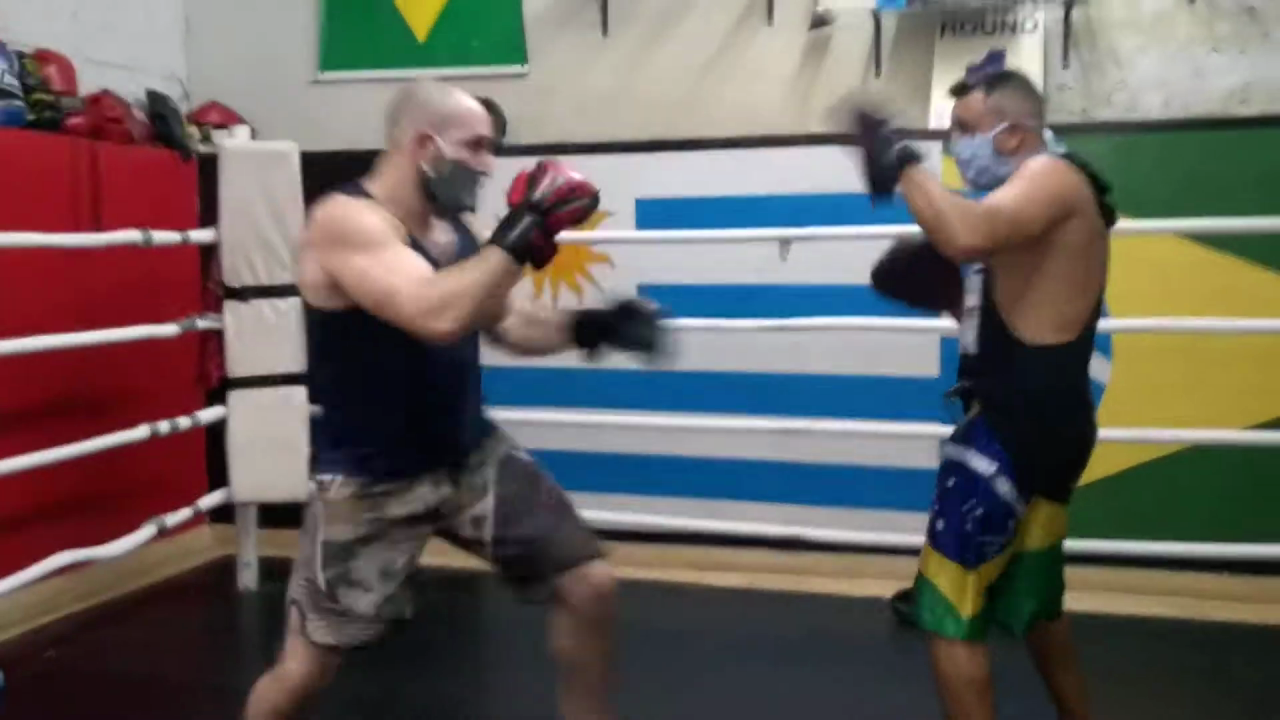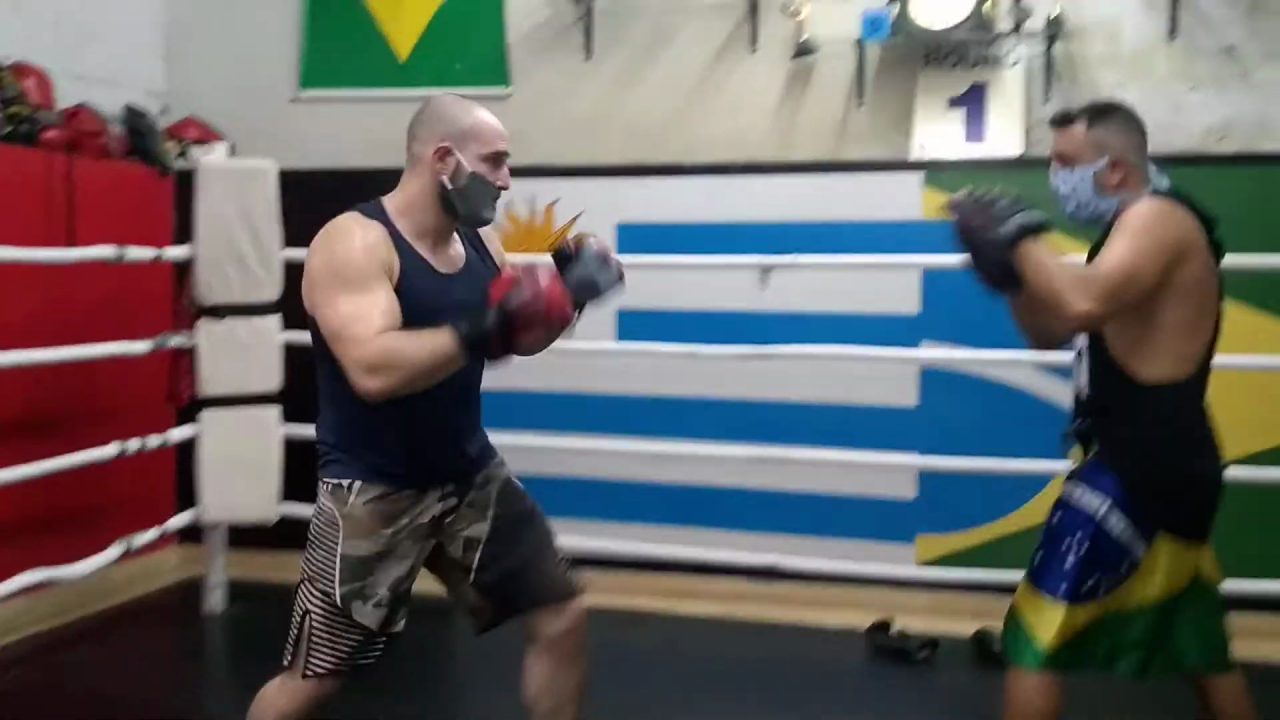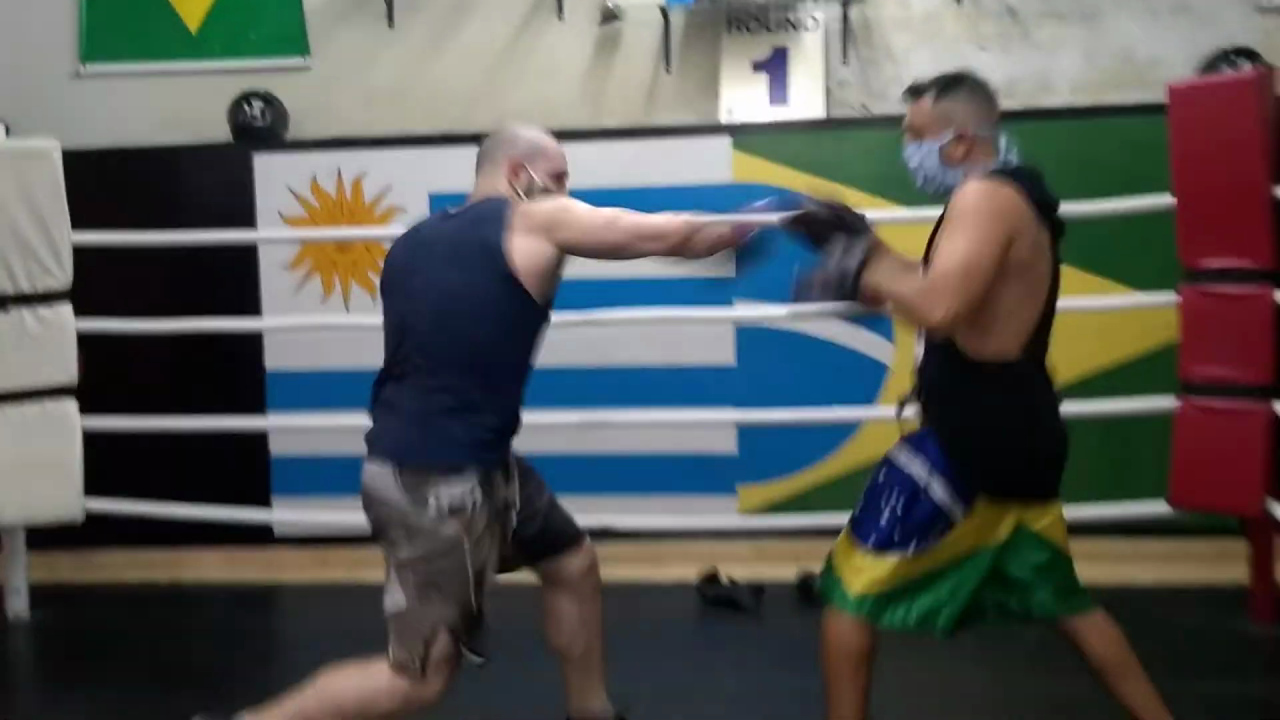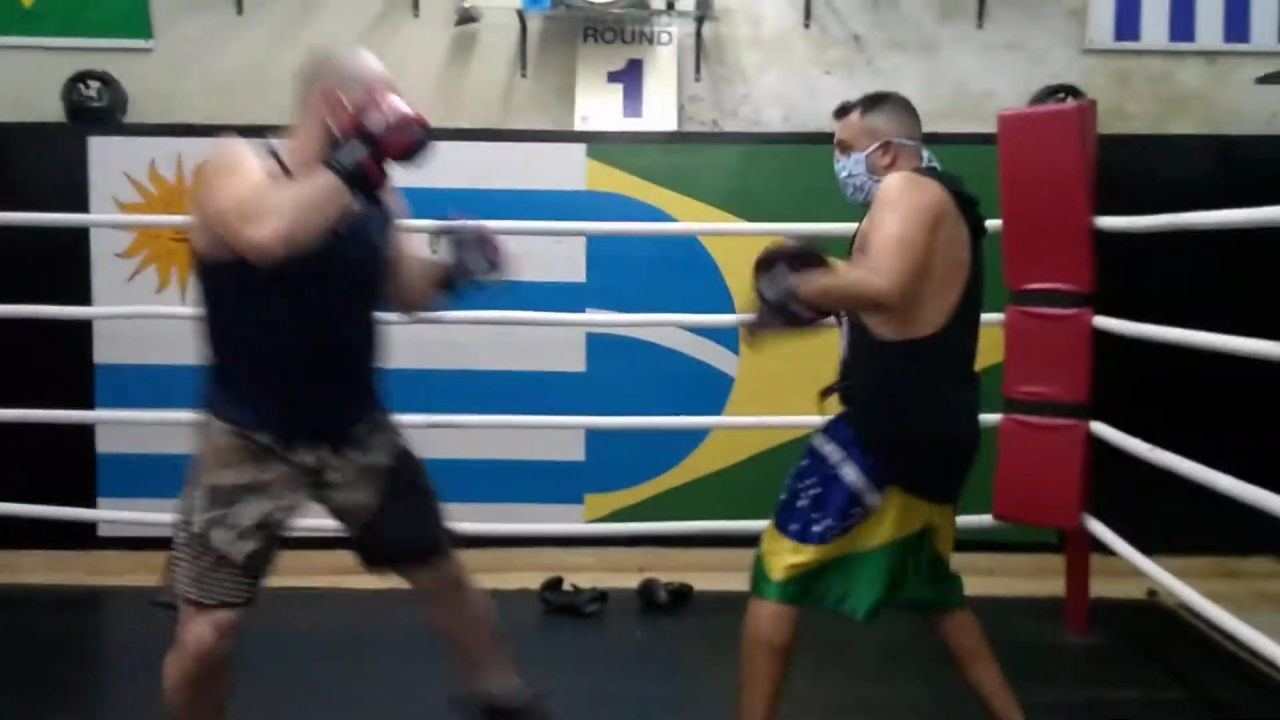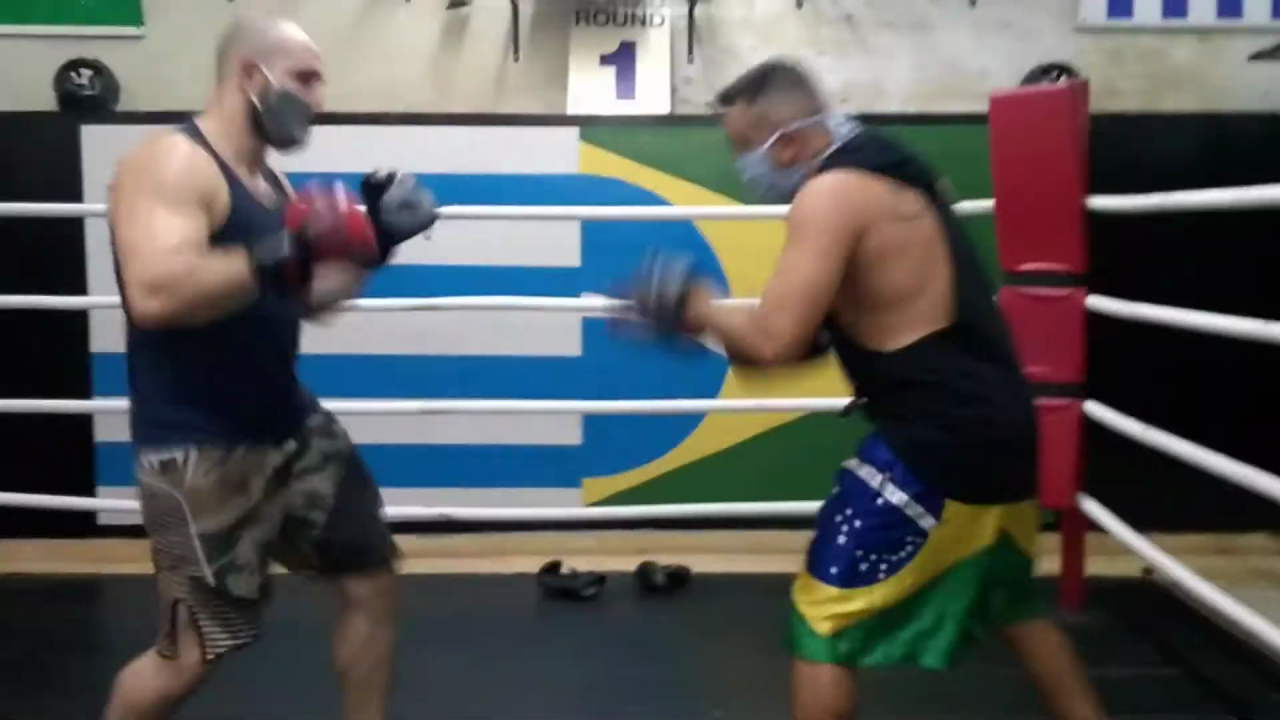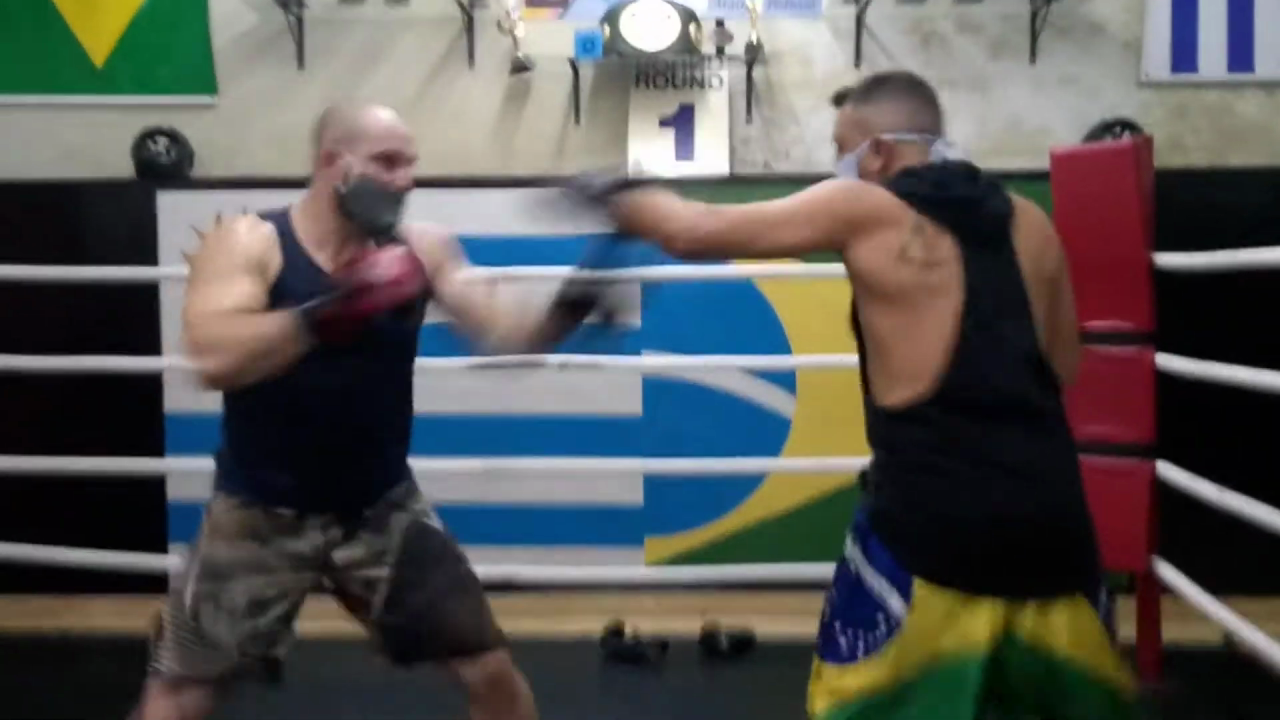
dt=0.7s
person 1, frame 1
left shoulder: (1051, 177)
right shoulder: (1030, 192)
left elbow: (967, 236)
left wrist: (901, 163)
right wrist: (943, 291)
left hip: (1018, 426)
right hip: (1034, 421)
left knee: (948, 608)
right knee: (1030, 600)
person 1, frame 2
left shoulder: (1159, 218)
right shoulder: (1132, 231)
left elbow: (1084, 303)
right elbow: (1052, 331)
left wrist: (1019, 233)
right wrist: (1015, 274)
left hip: (1139, 471)
right hip: (1170, 466)
left knee: (1038, 637)
right knee: (1202, 646)
person 1, frame 3
left shoulder: (986, 198)
right shoulder: (1011, 198)
left elbow: (938, 309)
right elbow: (934, 285)
left wrist: (861, 269)
right wrist: (860, 240)
left hip: (971, 438)
right hip: (1024, 436)
left knee: (849, 588)
right knee: (1061, 598)
person 1, frame 4
left shoulder: (908, 190)
right shoulder: (939, 208)
left elbow: (881, 284)
left wrist: (797, 286)
right wrist: (811, 279)
left hip: (887, 429)
right hip: (940, 432)
left knee: (777, 578)
right knee: (931, 588)
person 1, frame 5
left shoulder: (831, 196)
right shoulder: (891, 177)
left elbow: (774, 342)
left wrist: (690, 302)
right wrist: (820, 334)
left hip: (932, 438)
right hip: (994, 426)
left knee: (822, 625)
right knee: (1012, 601)
person 1, frame 6
left shoulder: (863, 208)
right shoulder: (1029, 223)
left elbow: (700, 231)
left wrist: (619, 195)
left hip: (937, 523)
right hip: (1051, 518)
person 2, frame 1
left shoulder: (454, 223)
right shoulder: (346, 222)
left elbow: (508, 328)
right elbow: (440, 315)
left wrist: (592, 327)
right wrist: (523, 235)
left hip: (473, 456)
right hip: (364, 482)
left knee: (588, 587)
person 2, frame 2
left shoulder: (478, 240)
right shoulder: (354, 243)
left elbow: (517, 339)
right elbow: (374, 370)
left wrist: (566, 288)
right wrist: (483, 327)
left hip: (470, 475)
right hip: (371, 494)
left knee: (561, 621)
person 2, frame 3
left shoulder: (418, 243)
right shoulder: (538, 220)
right elbow: (673, 233)
right wrist: (740, 230)
left hip: (465, 467)
right hip: (443, 483)
left knee: (574, 565)
person 2, frame 4
left shoulder: (364, 192)
right shoulder: (235, 168)
left elbow: (410, 289)
right elbow: (266, 233)
left wrist: (458, 267)
right wrist: (355, 161)
left hip: (355, 433)
right hip: (246, 442)
left knee: (440, 572)
right knee: (205, 635)
person 2, frame 5
left shoulder: (265, 182)
right shoulder: (170, 164)
left elbow: (311, 300)
right elbow: (157, 295)
left wrist: (375, 242)
right wrist: (284, 255)
left hip: (290, 430)
right hip: (202, 452)
left knee: (373, 585)
right knee: (187, 658)
person 2, frame 6
left shoulder: (411, 250)
right shoulder: (248, 243)
left elbow: (502, 330)
right elbow: (214, 358)
left wrist: (563, 313)
right wrist: (329, 310)
left hip: (382, 508)
right hip: (262, 517)
left knee: (489, 669)
